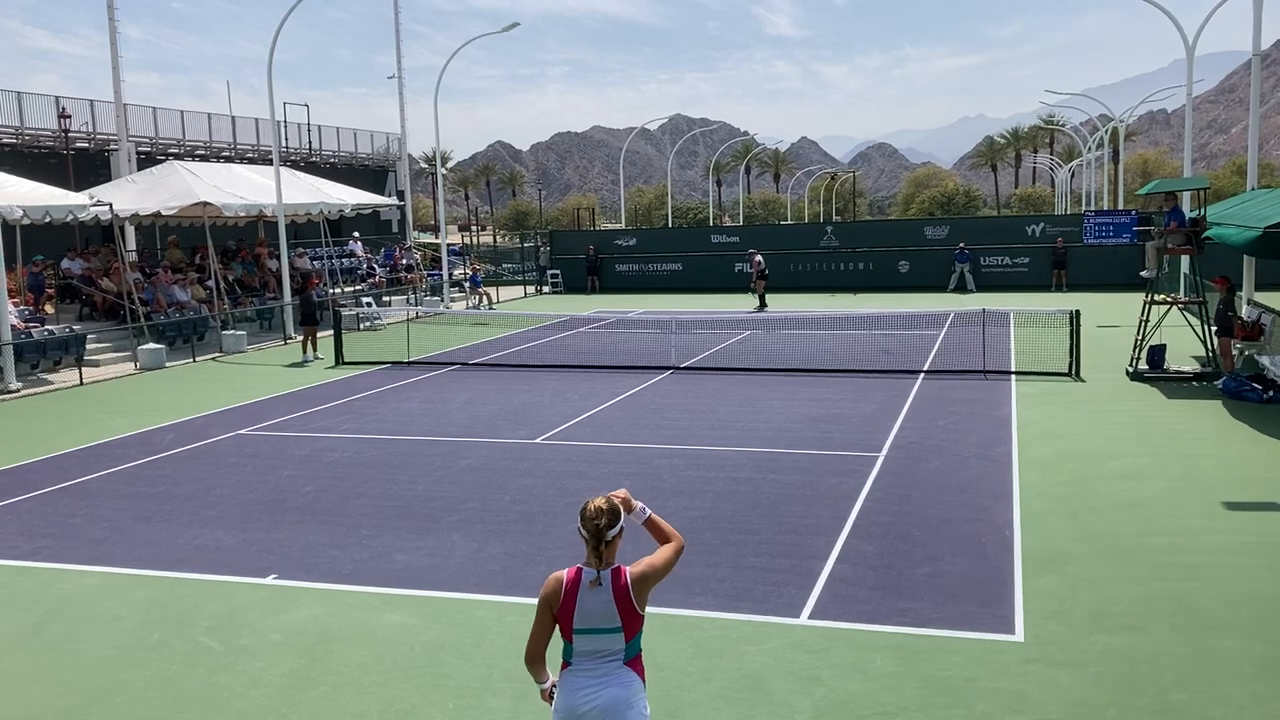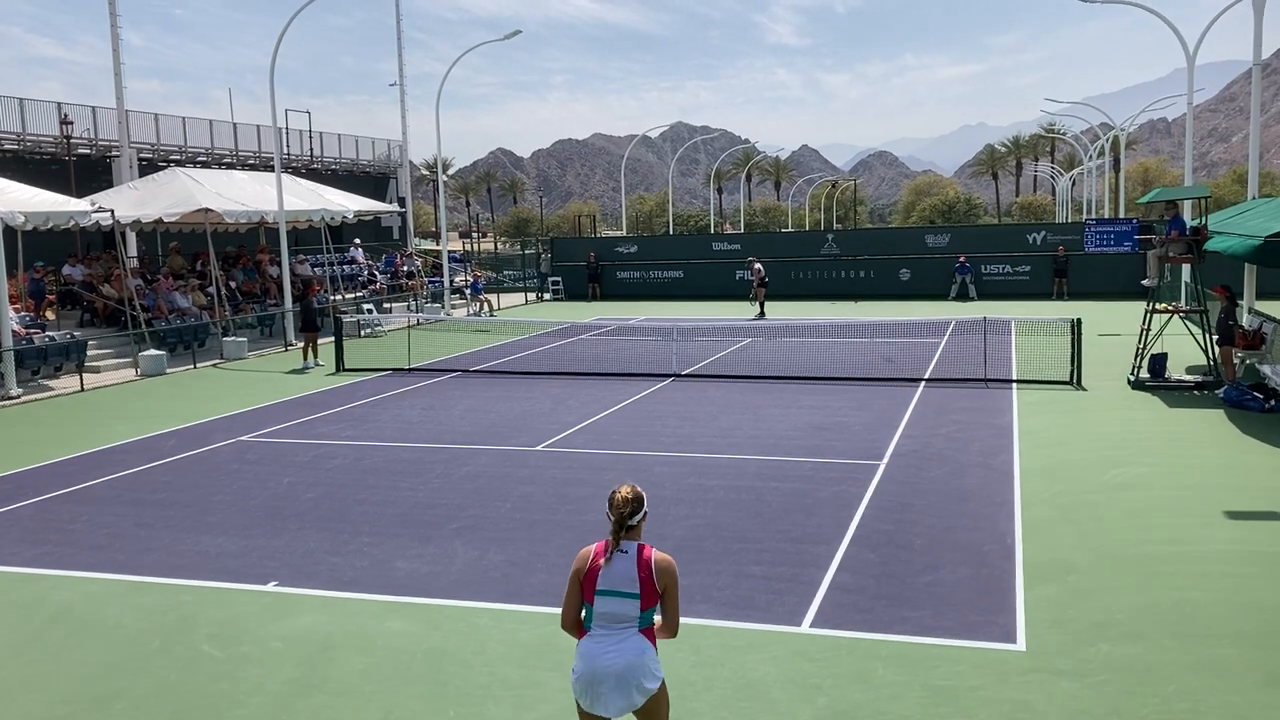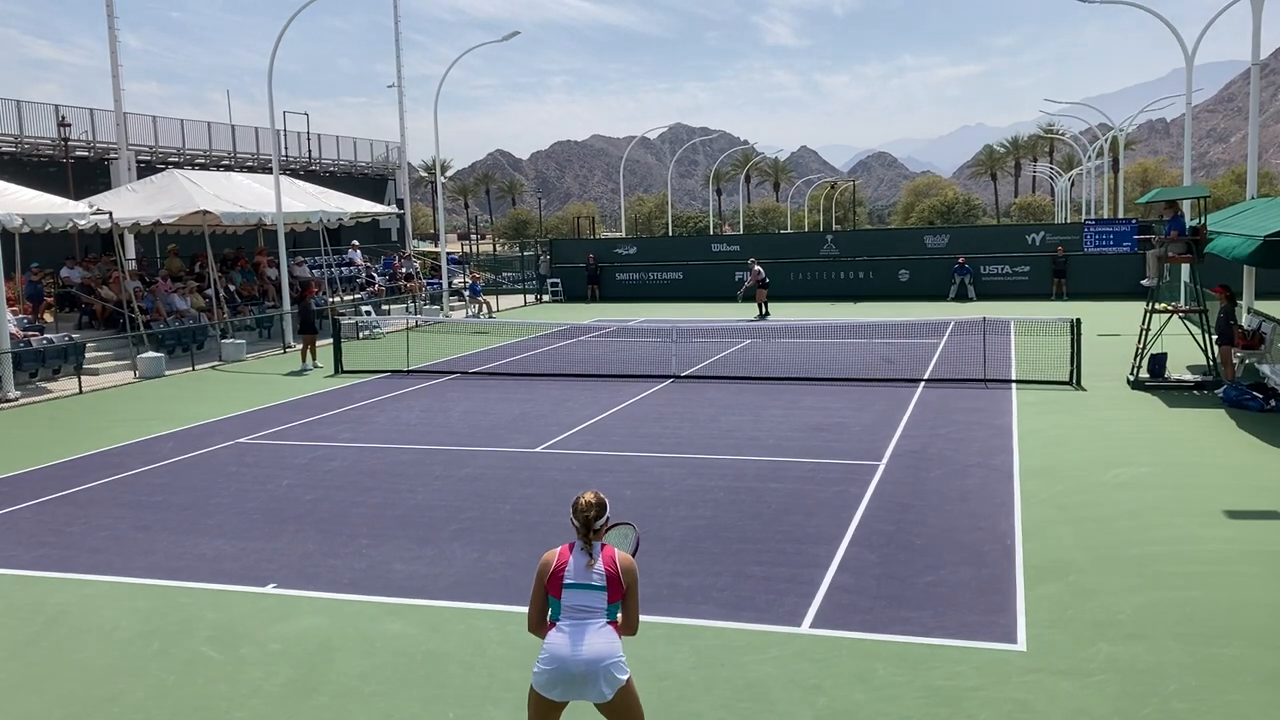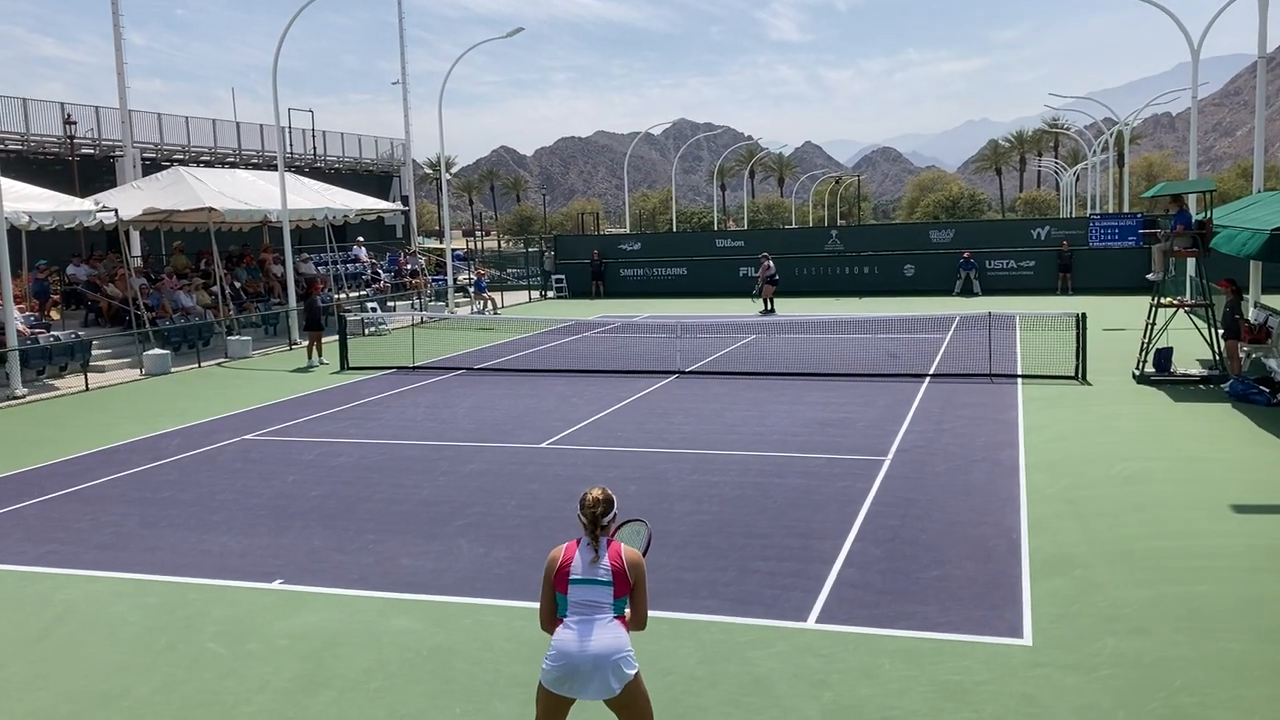
dt=0.7s
person 1, frame 1
left shoulder: (557, 585)
right shoulder: (637, 579)
left elbow: (533, 657)
right elbow: (676, 543)
left wrist: (545, 683)
right wrist: (636, 508)
person 1, frame 2
left shoulder: (587, 557)
right shoulder: (662, 564)
left elbow: (568, 623)
right elbow: (671, 629)
left hip: (590, 665)
right hip: (638, 665)
person 1, frame 3
left shoulder: (550, 559)
right shoulder: (624, 562)
left elbow: (534, 625)
right elbow: (631, 626)
left hip: (555, 658)
right hip: (605, 660)
person 1, frame 4
left shoulder: (558, 555)
right shoulder: (631, 558)
left elbow: (546, 622)
right elbow: (639, 622)
left hip: (563, 654)
right hip: (613, 655)
